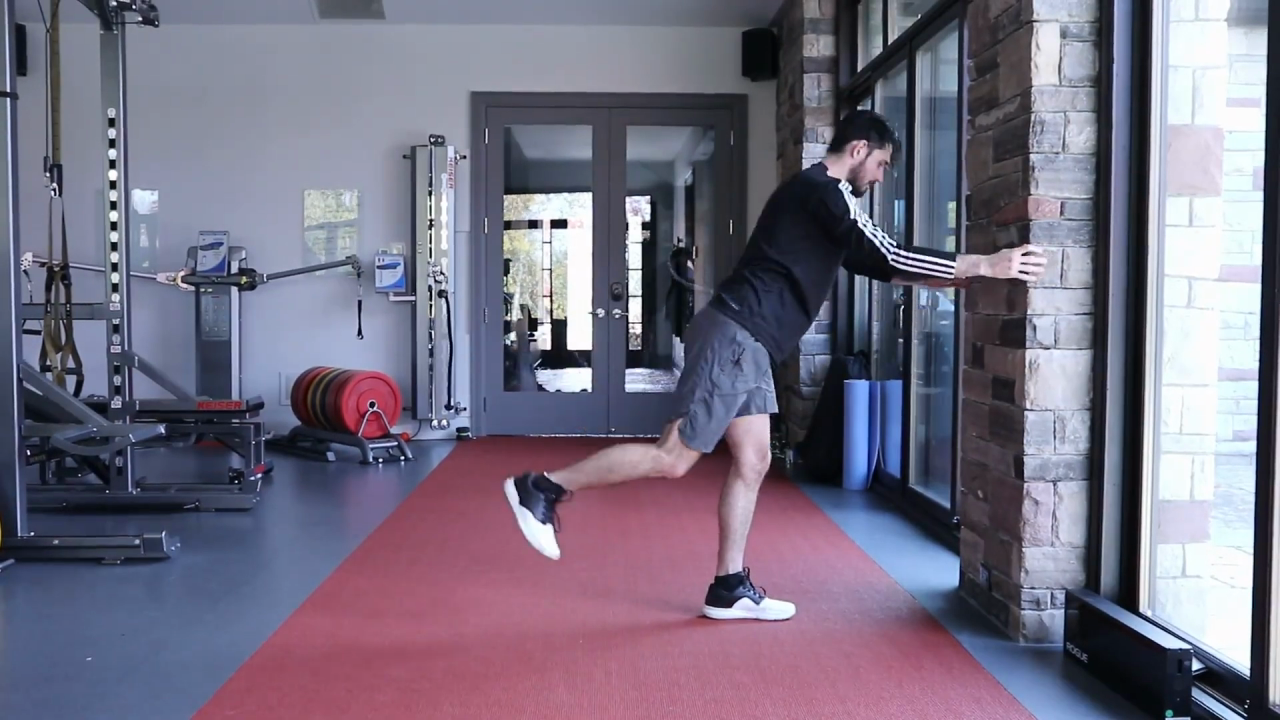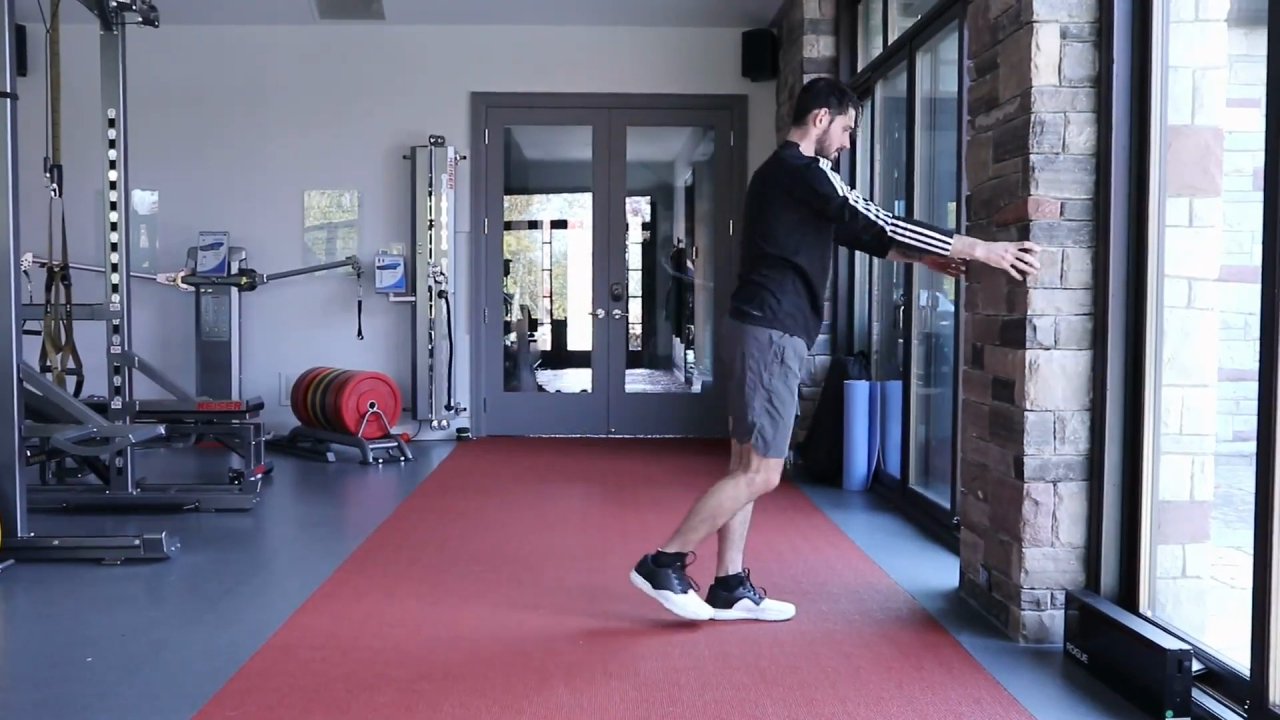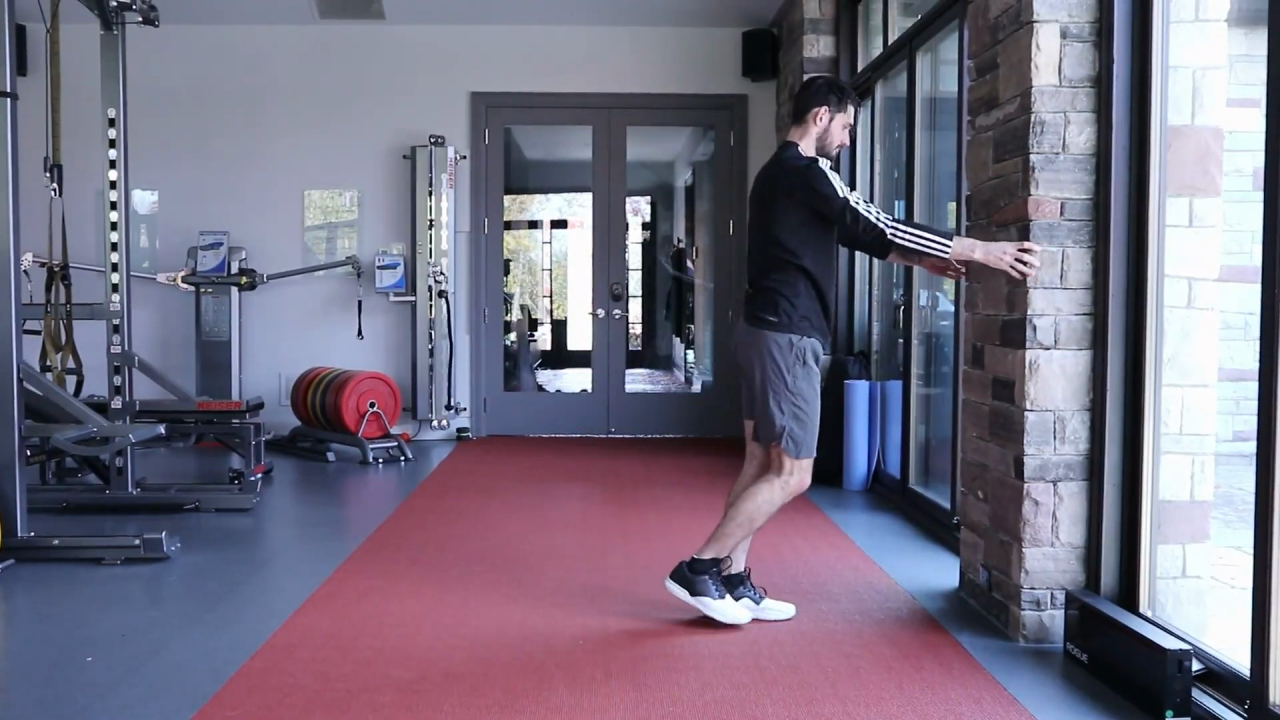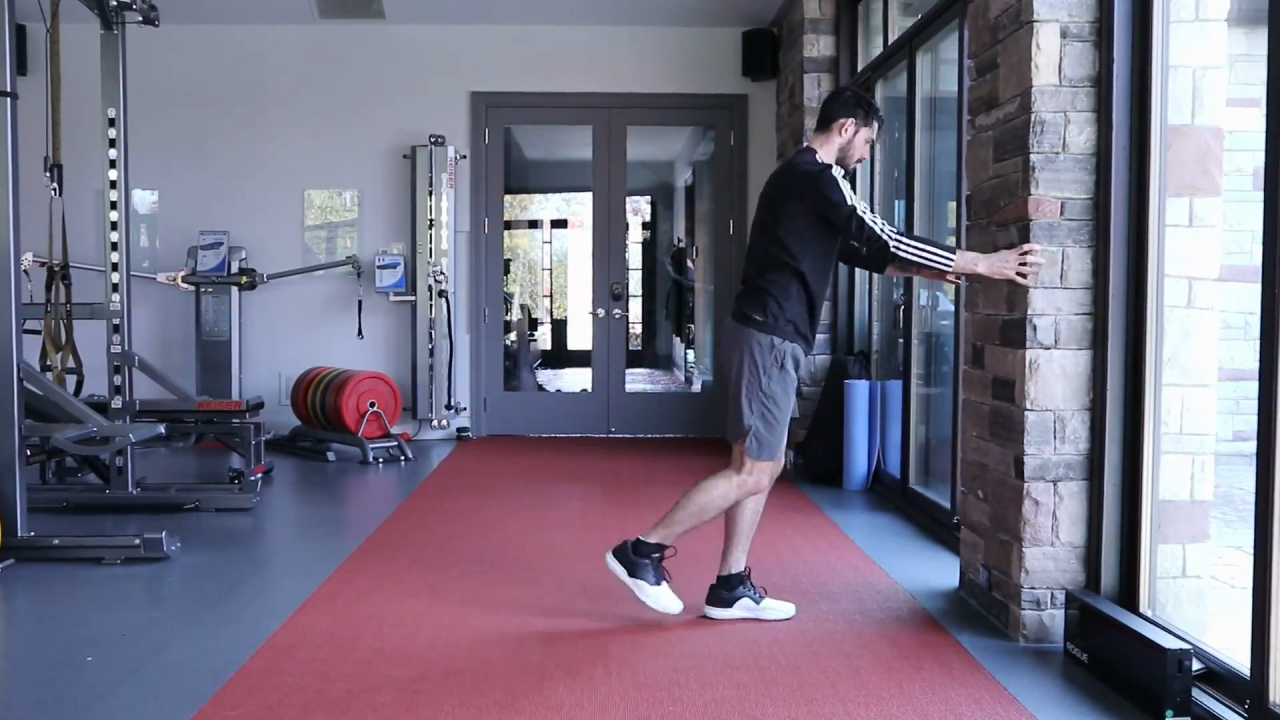
dt=0.4s
person 1, frame 1
left shoulder: (813, 193)
right shoulder: (823, 191)
left elbow: (865, 261)
right elbow: (883, 252)
left wrist: (941, 276)
right wrist: (984, 264)
left hip: (748, 342)
right hip: (735, 336)
left knee: (753, 461)
right knee: (673, 457)
left ankle: (730, 588)
right ankle: (543, 489)
person 1, frame 2
left shoulder: (785, 172)
right shoulder: (803, 172)
left elbow: (854, 232)
right elbow: (875, 223)
left wrist: (923, 259)
right wrist: (978, 249)
left hip: (763, 332)
right hip: (769, 334)
left knee: (749, 467)
right knee: (760, 473)
left ankle: (728, 587)
right ankle: (663, 565)
person 1, frame 3
left shoulder: (785, 171)
right shoulder: (805, 172)
left elbow: (859, 233)
right elbow: (878, 226)
left wrist: (920, 260)
right wrist: (979, 250)
left hip: (771, 331)
right hip: (786, 336)
left knee: (763, 465)
right knee: (790, 475)
left ankle: (731, 583)
right ankle: (697, 570)
person 1, frame 4
left shoulder: (802, 176)
right shoulder: (816, 178)
left elbow: (854, 250)
right elbow: (883, 238)
left wrist: (928, 268)
right wrist: (982, 263)
left hip: (772, 338)
right hip: (766, 340)
left knee: (762, 468)
right knee: (750, 473)
left ankle: (730, 588)
right ankle: (639, 553)
